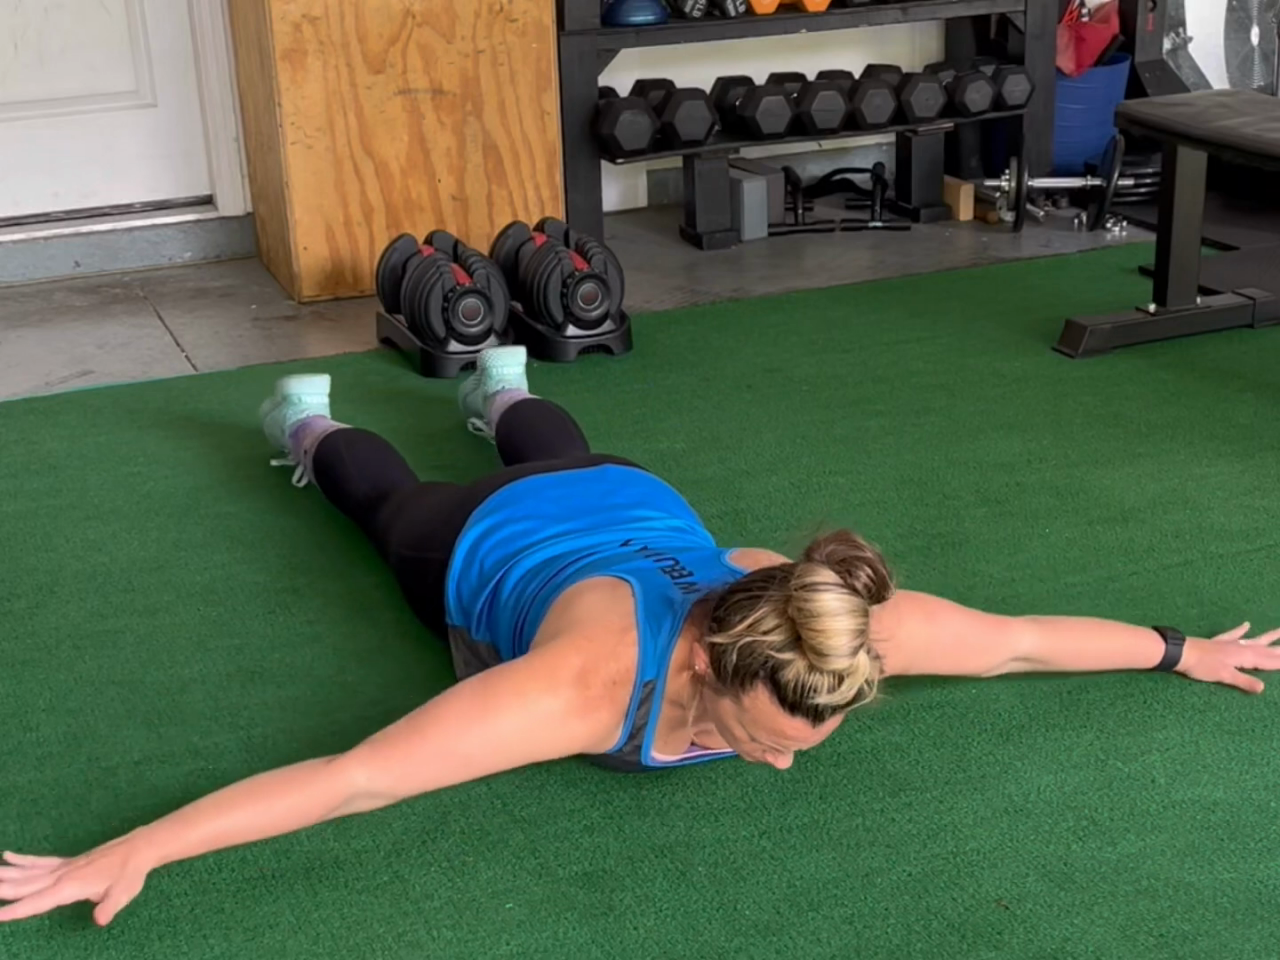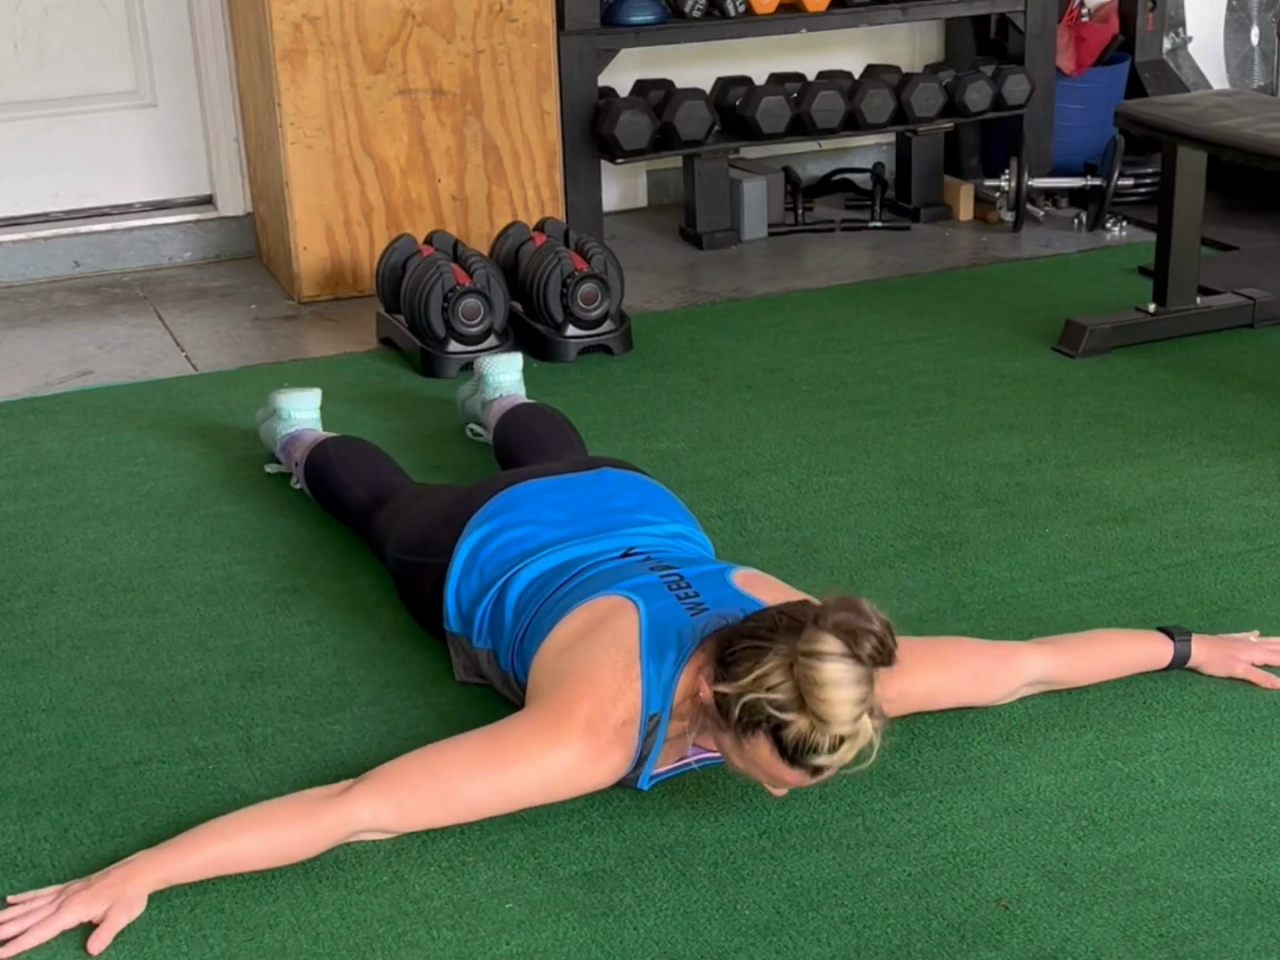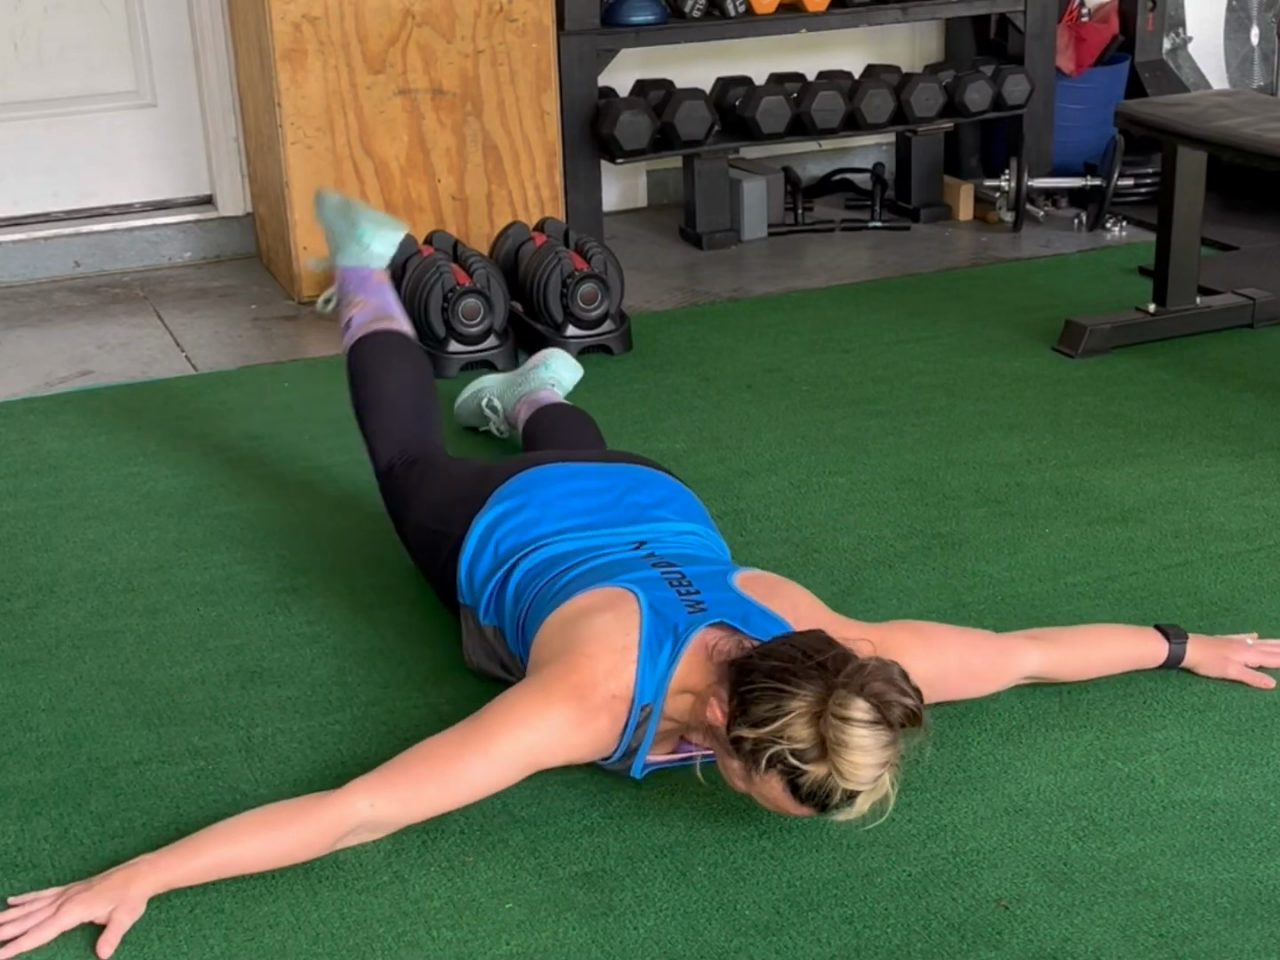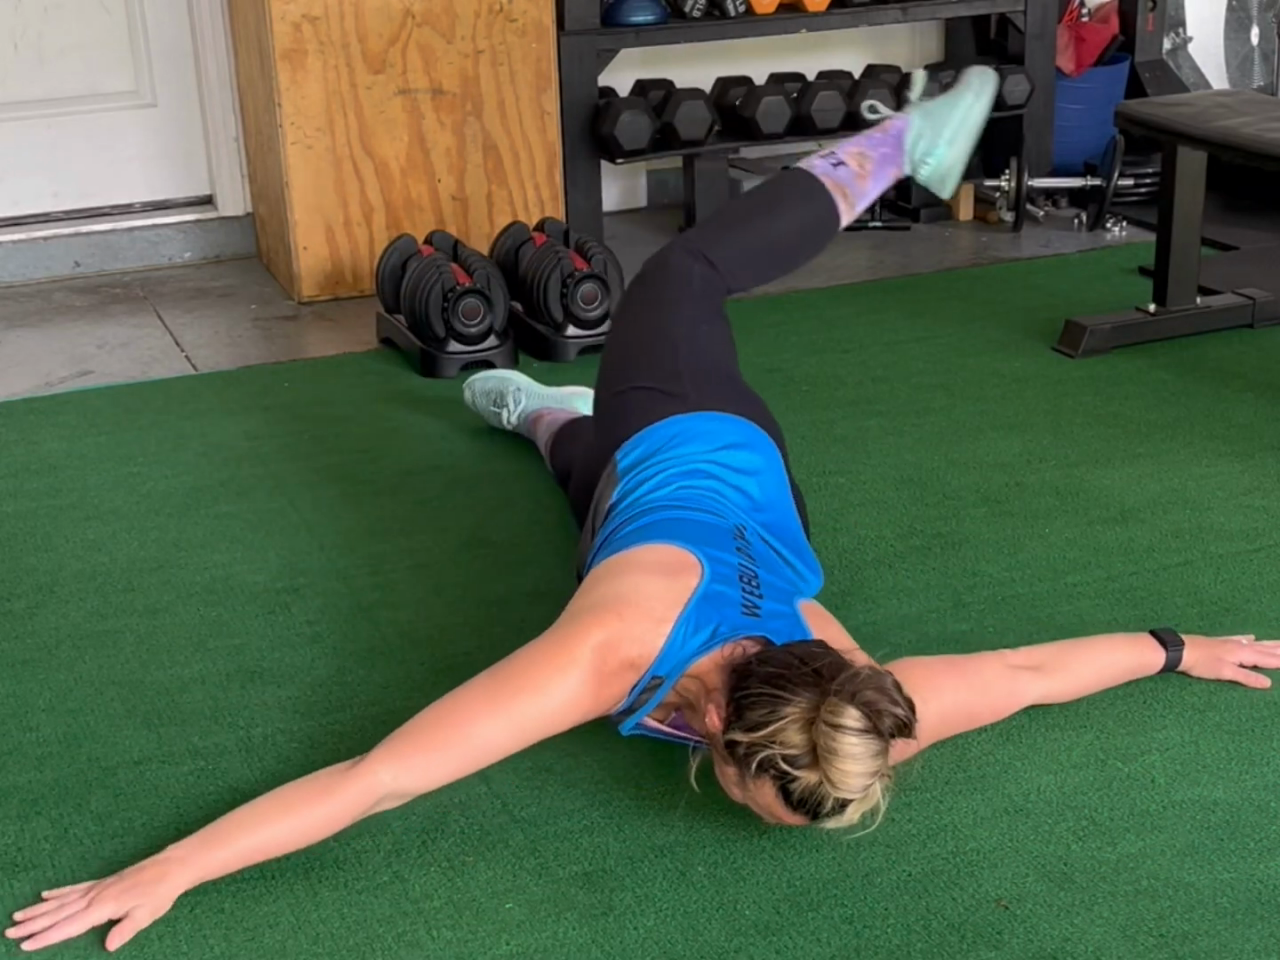
dt=0.7s
person 1, frame 1
left shoulder: (825, 629)
right shoulder: (591, 685)
left elbow: (1022, 638)
right elbow: (343, 780)
right wrist: (122, 857)
left hip: (638, 516)
right hip: (488, 552)
left knee: (560, 455)
right knee: (396, 502)
left ankle: (499, 388)
right ankle: (309, 423)
person 1, frame 2
left shoulder: (831, 680)
right shoulder: (599, 731)
left elbow: (1032, 661)
right elbow: (348, 809)
left hip: (638, 516)
right hip: (486, 555)
left knee: (555, 460)
right knee: (387, 504)
left ankle: (496, 392)
right ankle: (300, 432)
person 1, frame 3
left shoulder: (832, 653)
right shoulder: (597, 707)
left elbow: (1026, 650)
right elbow: (342, 813)
left hip: (657, 511)
right hip: (504, 540)
right knee: (411, 453)
left ankle: (535, 387)
right ankle: (361, 261)
person 1, frame 4
left shoulder: (850, 722)
right shoulder: (620, 653)
left elbow: (1030, 673)
right elbow: (363, 780)
left hip: (740, 472)
right hip: (680, 445)
right knee: (691, 277)
